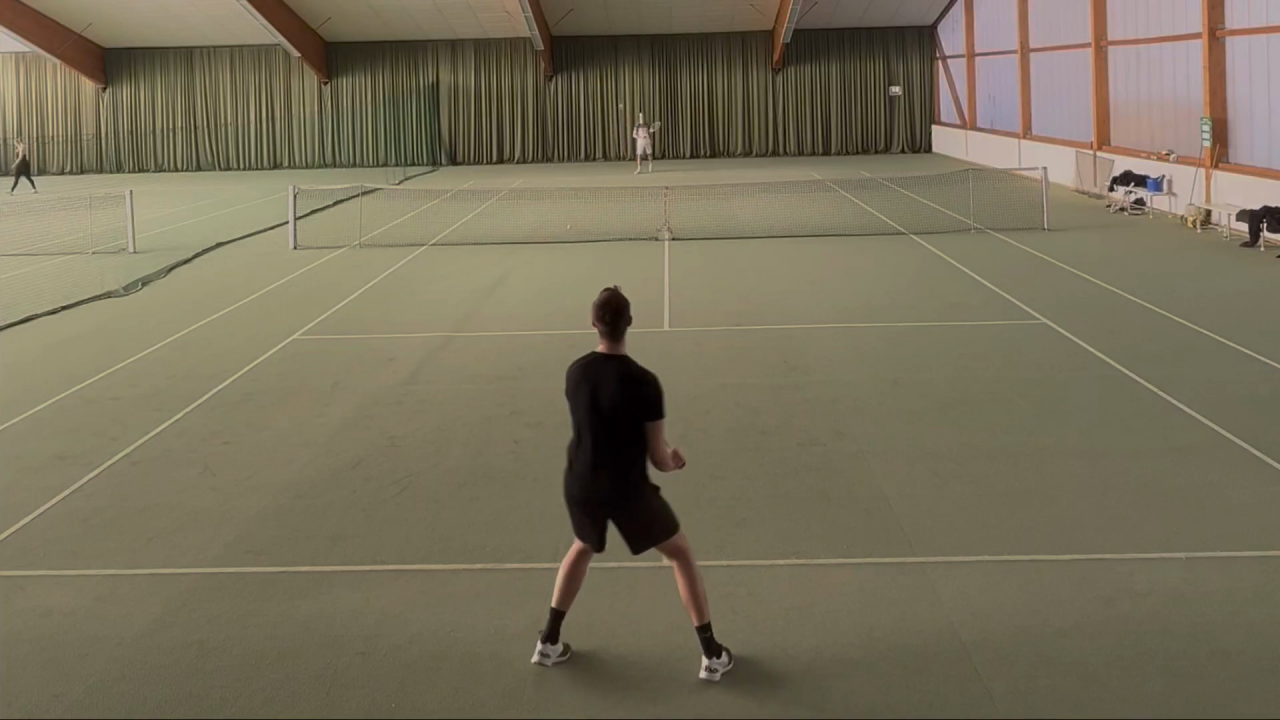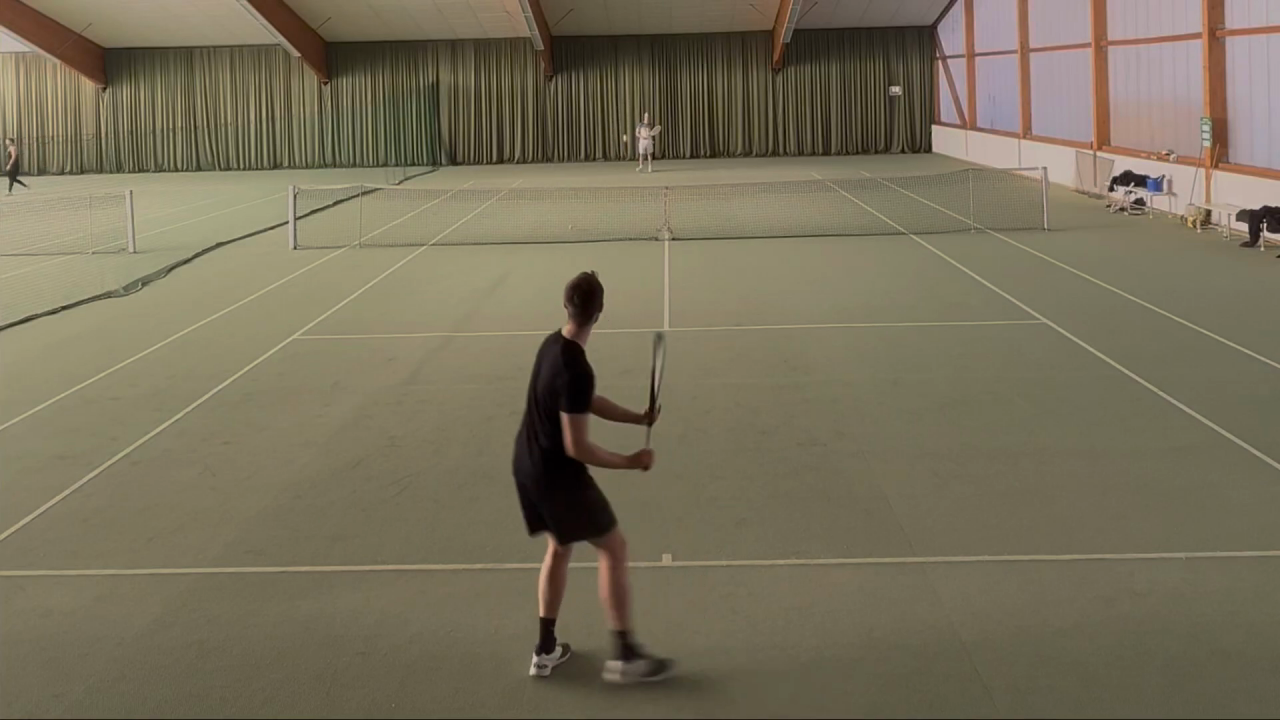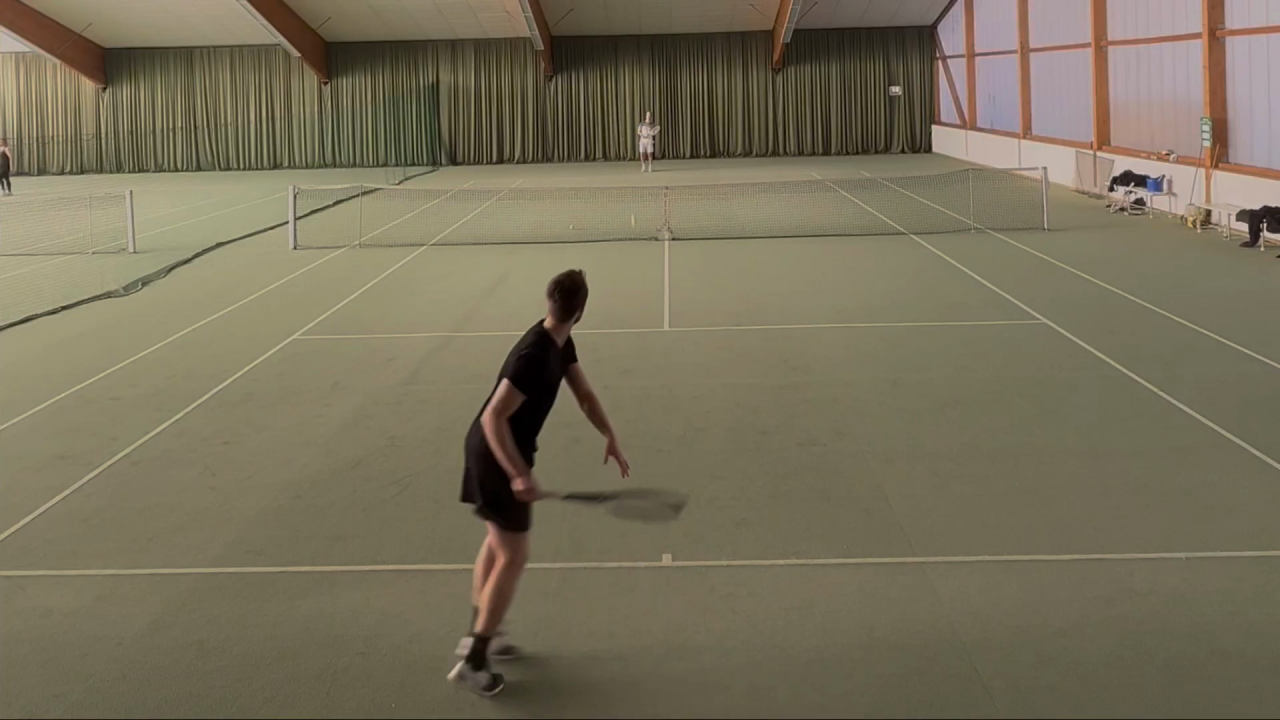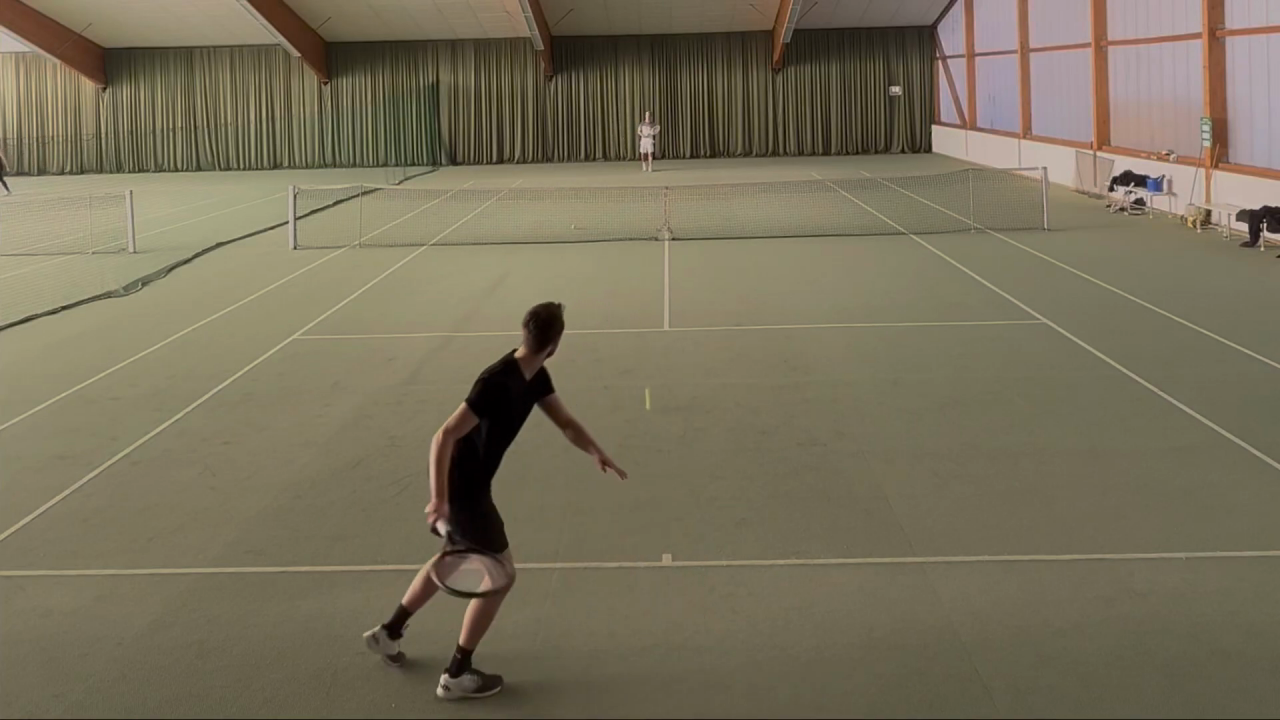
dt=0.2s
person 1, frame 1
left shoulder: (576, 372)
right shoulder: (643, 383)
right elbow: (659, 457)
right wrist: (673, 463)
left hip: (581, 487)
right hip: (625, 489)
left knee: (582, 549)
right knee: (682, 557)
left ankle: (549, 642)
right ankle: (712, 654)
person 1, frame 2
left shoulder: (552, 344)
right shoulder: (575, 370)
right elbow: (577, 446)
left wrist: (637, 418)
right wrist: (628, 461)
left hip: (529, 466)
right hip: (559, 473)
left knee: (559, 548)
right knee: (614, 553)
left ankle: (545, 649)
right ankle: (626, 655)
person 1, frame 3
left shoulder: (561, 342)
right shoulder: (533, 356)
left elbow: (583, 392)
right elbow: (493, 419)
left wrist: (611, 438)
right wrist: (520, 476)
left hip: (487, 449)
right hip: (497, 456)
left knee: (498, 539)
right knee: (513, 555)
left ankle: (480, 636)
right ankle: (471, 662)
person 1, frame 4
left shoulder: (535, 375)
right shoulder: (498, 385)
left elbow: (565, 422)
right elbow: (443, 437)
left wrist: (601, 456)
right wrist: (438, 497)
left hip: (465, 479)
right hip: (461, 485)
left ankle: (388, 632)
right ankle: (457, 673)
